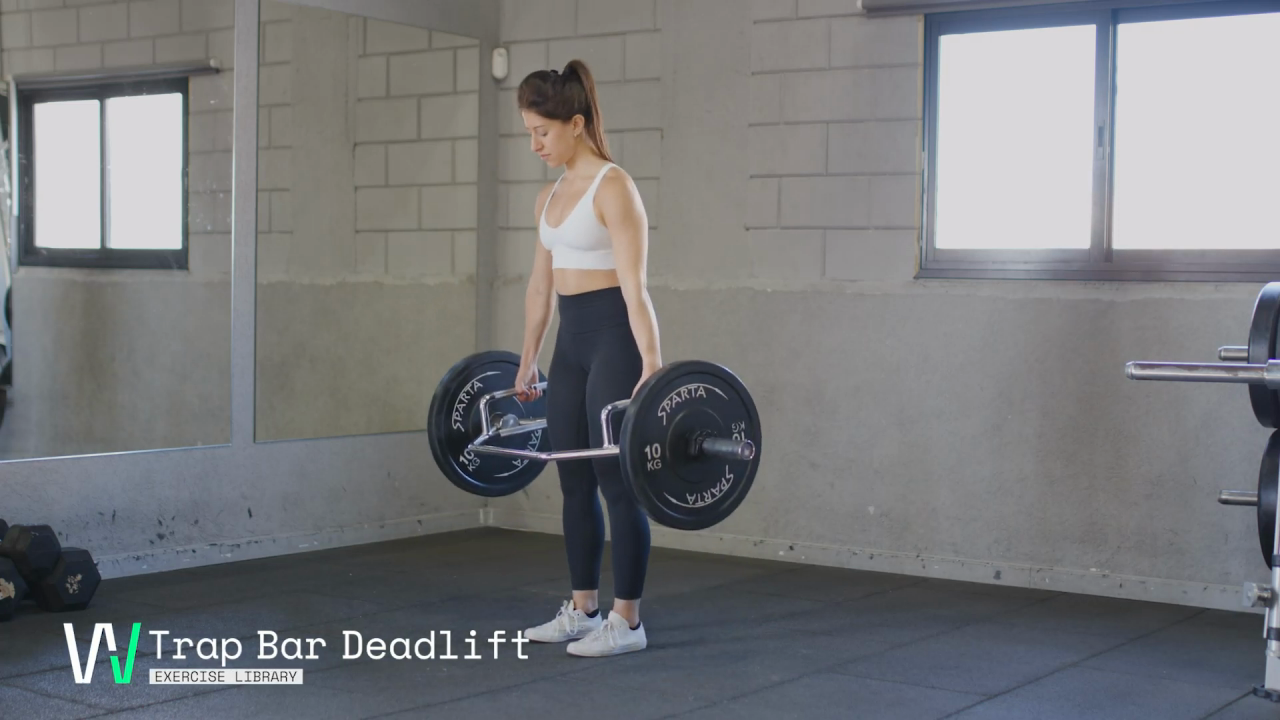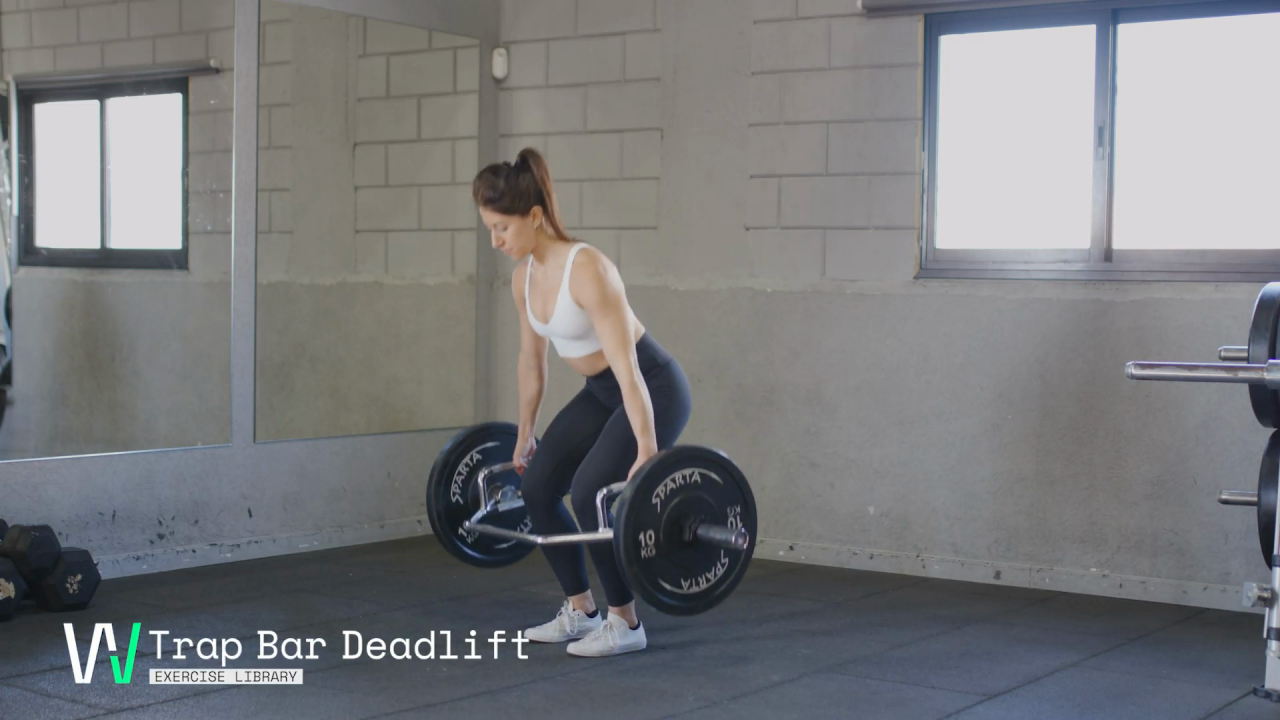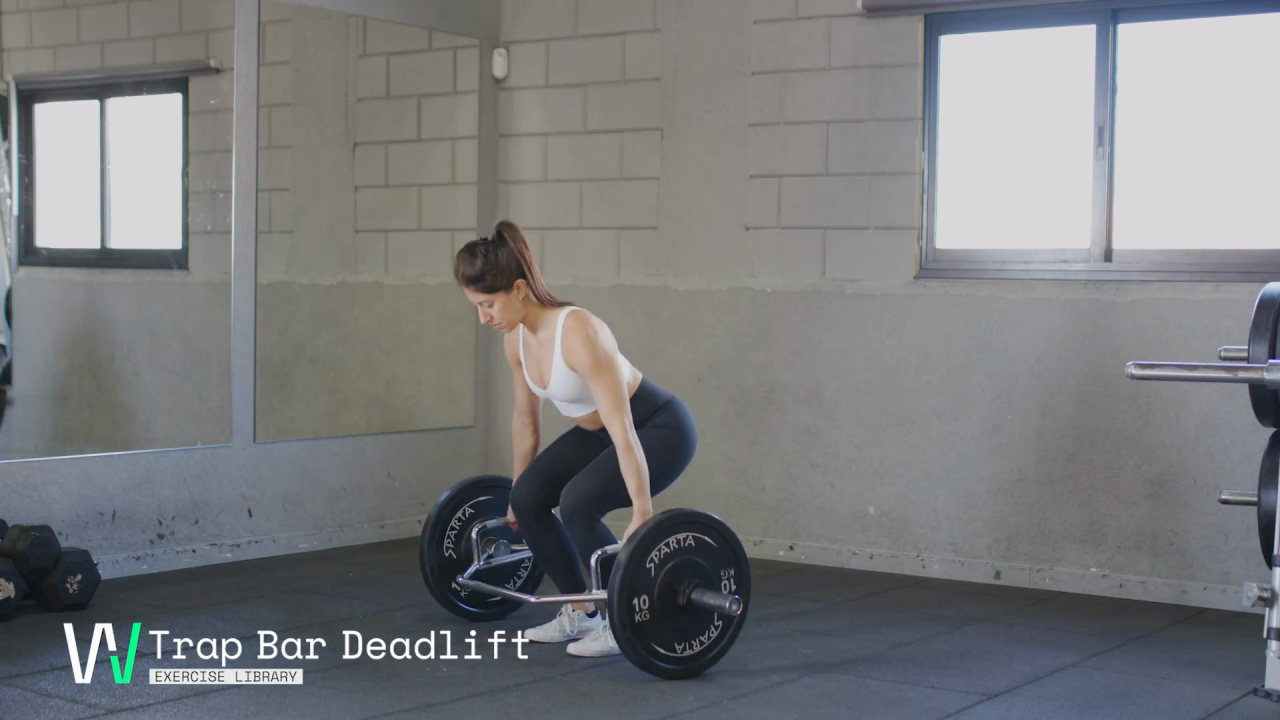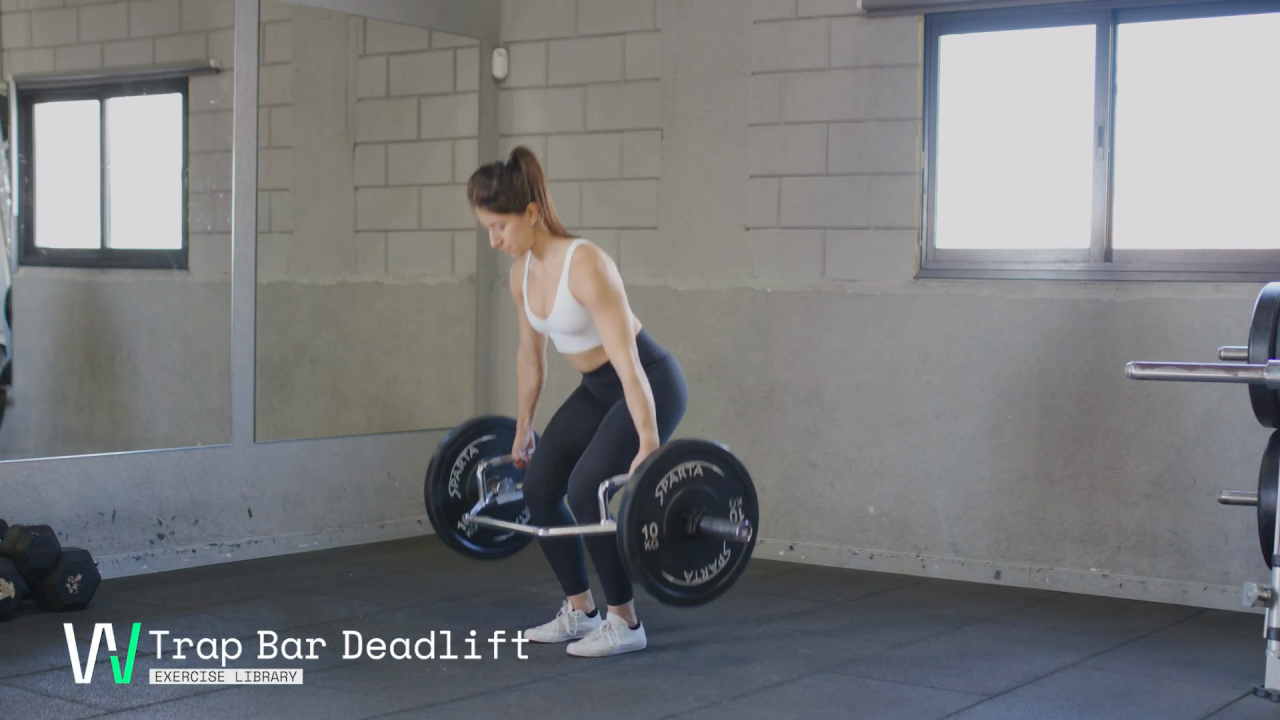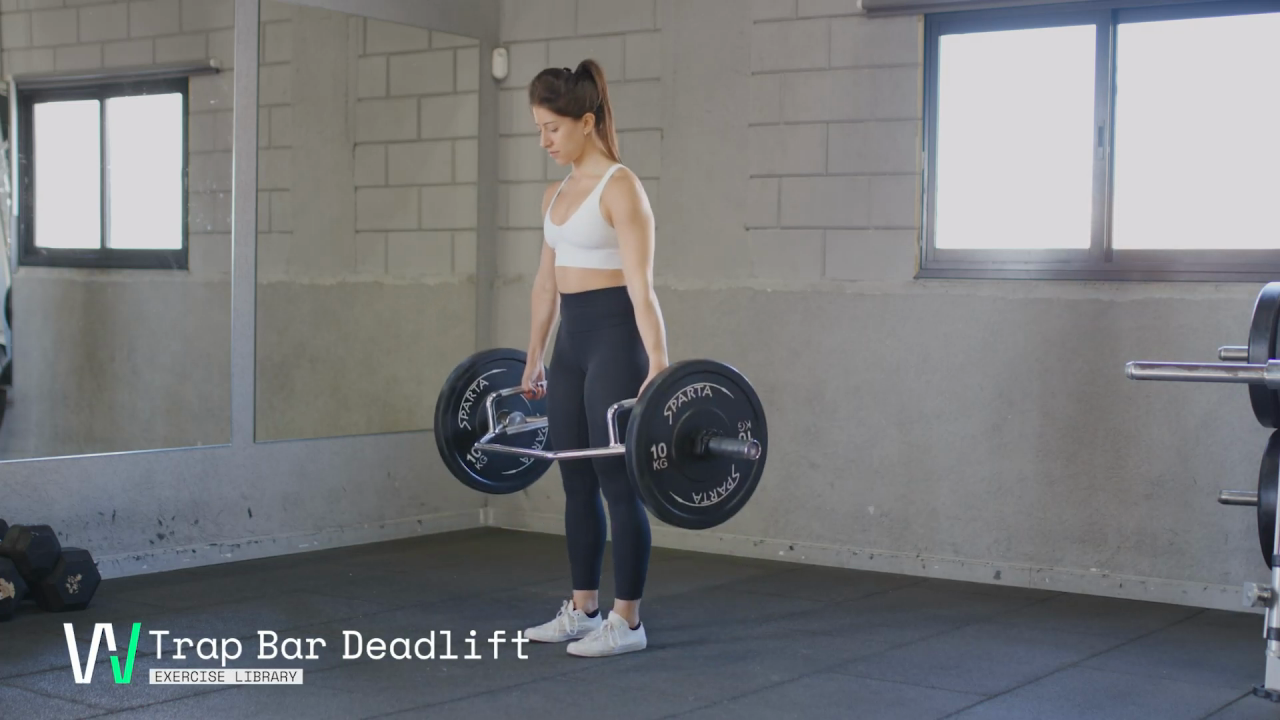
dt=0.5s
person 1, frame 1
left shoulder: (614, 187)
right shoulder: (551, 195)
left elbow: (635, 287)
right elbow: (541, 284)
left wrist: (652, 369)
right wrist: (527, 361)
left hip: (615, 340)
right hip: (571, 343)
left knee: (617, 484)
right knee: (576, 483)
left ankle: (626, 622)
right ankle: (582, 610)
person 1, frame 2
left shoulder: (587, 270)
right shoulder: (524, 276)
left elbow: (628, 369)
right elbow: (531, 360)
left wrist: (647, 453)
right wrist: (524, 436)
left hip: (654, 389)
right hip: (601, 393)
left knee: (589, 493)
right knee: (537, 487)
left ankle: (626, 622)
right ankle: (580, 610)
person 1, frame 3
left shoulder: (580, 334)
right shoulder: (516, 339)
left elbow: (624, 433)
right elbow: (525, 419)
left wrist: (642, 515)
right wrist: (513, 495)
left hip: (660, 428)
right hip: (600, 432)
left knee: (578, 504)
right knee: (526, 499)
right ankle: (580, 610)
person 1, frame 4
left shoulder: (586, 264)
right shoulder: (522, 271)
left elbow: (628, 360)
right elbow: (530, 356)
left wrist: (649, 451)
right wrist: (522, 434)
left hip: (649, 387)
right hip: (595, 389)
left knee: (587, 494)
right knee: (537, 491)
left ankle: (625, 623)
right ankle: (580, 610)
person 1, frame 5
left shoulder: (621, 187)
right shoulder: (558, 192)
left elbow: (641, 287)
right elbow: (547, 282)
left wrist: (658, 369)
right wrist: (533, 359)
left hip: (616, 339)
right hip: (573, 342)
left knee: (617, 483)
right knee: (577, 482)
left ankle: (627, 622)
right ankle: (582, 609)
